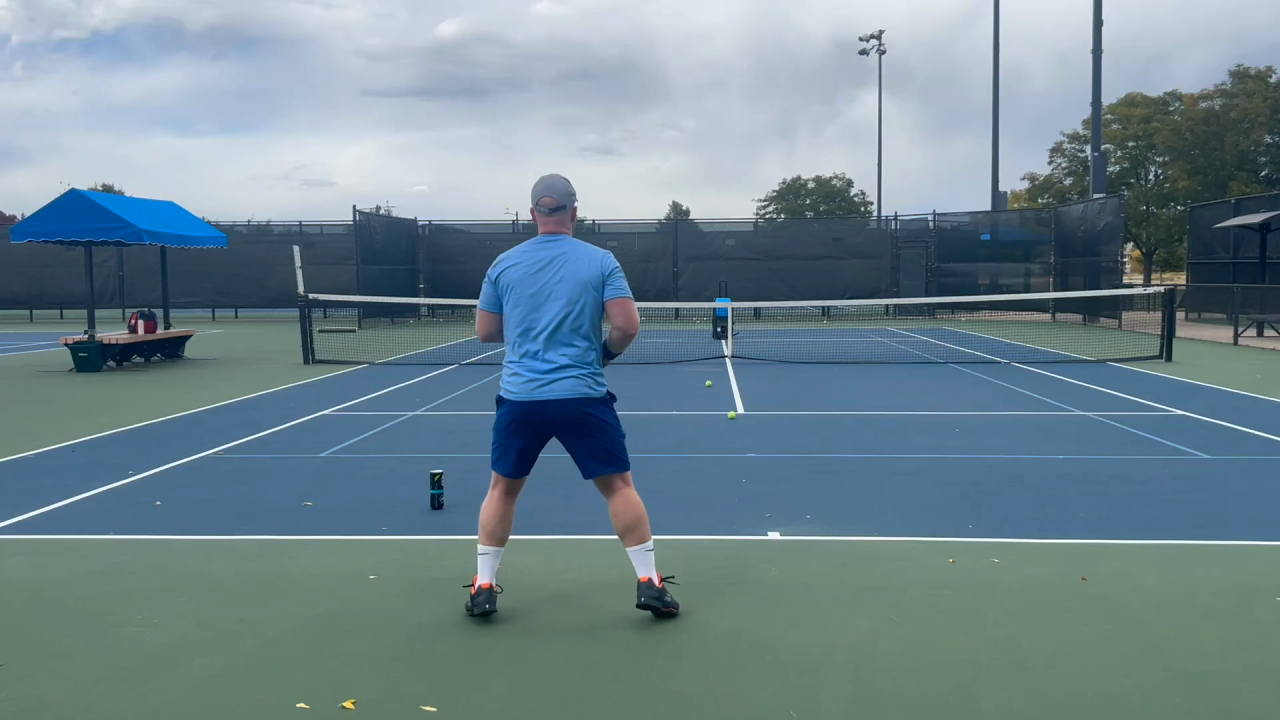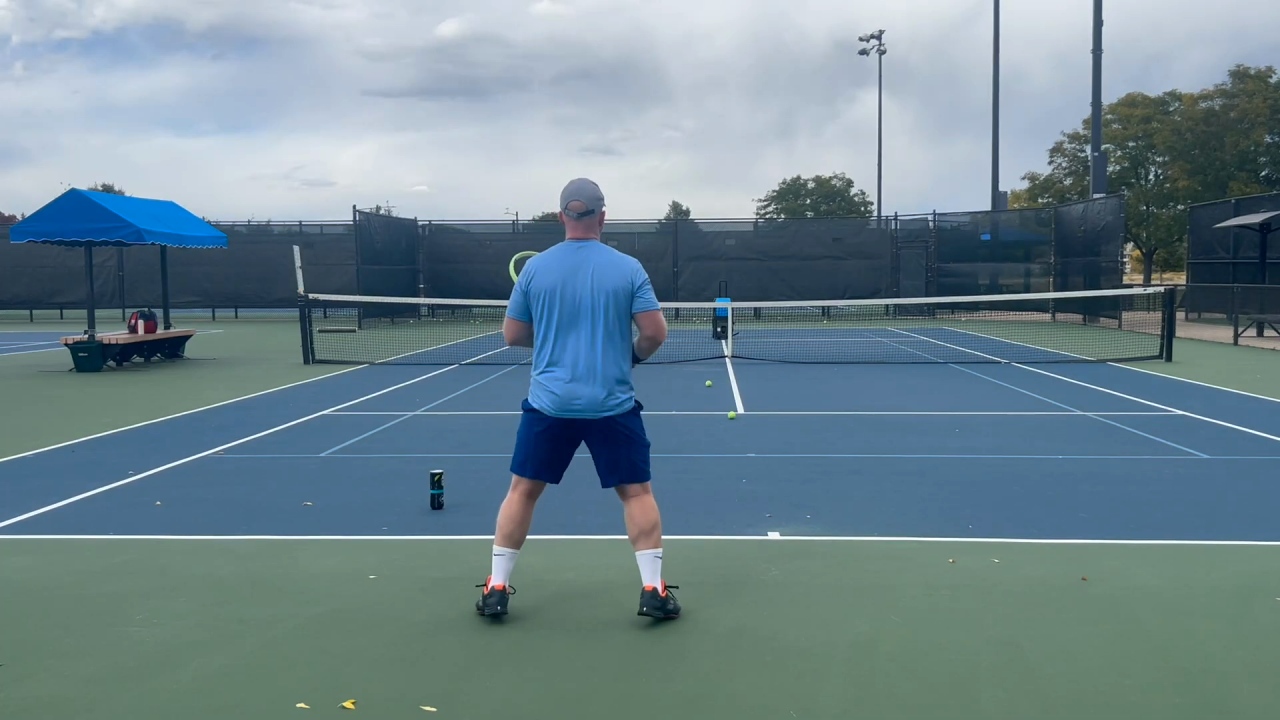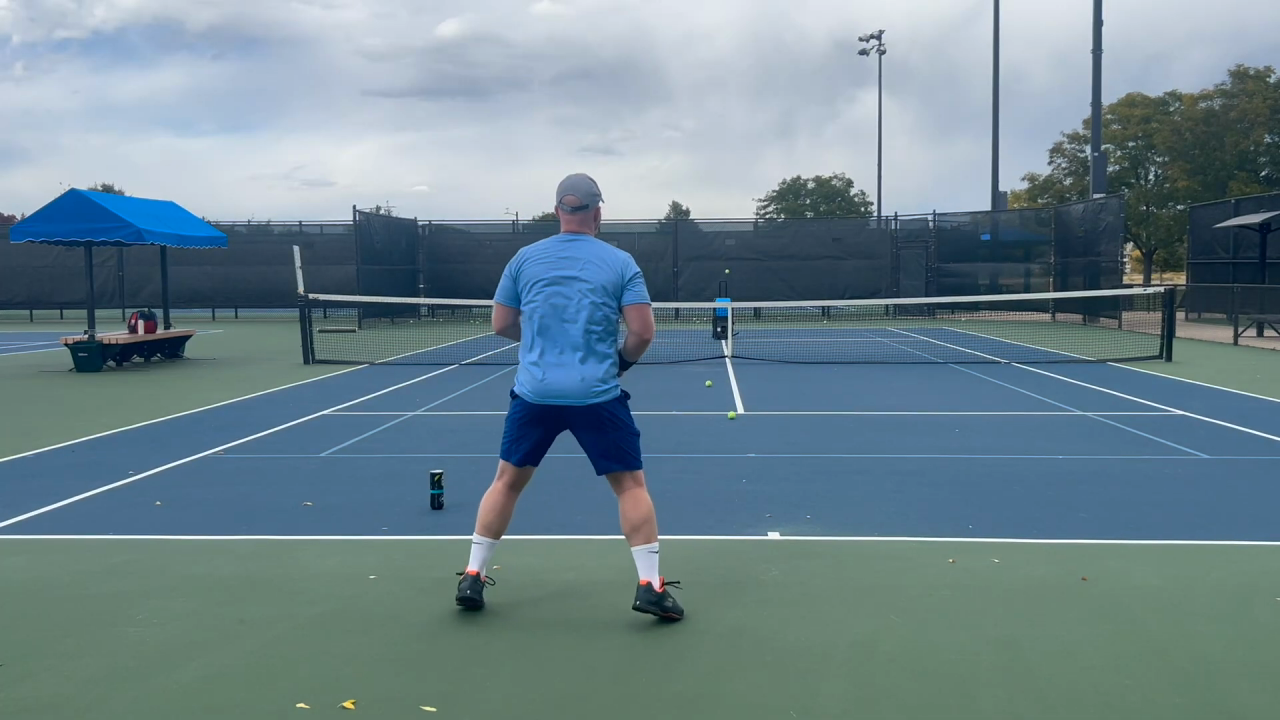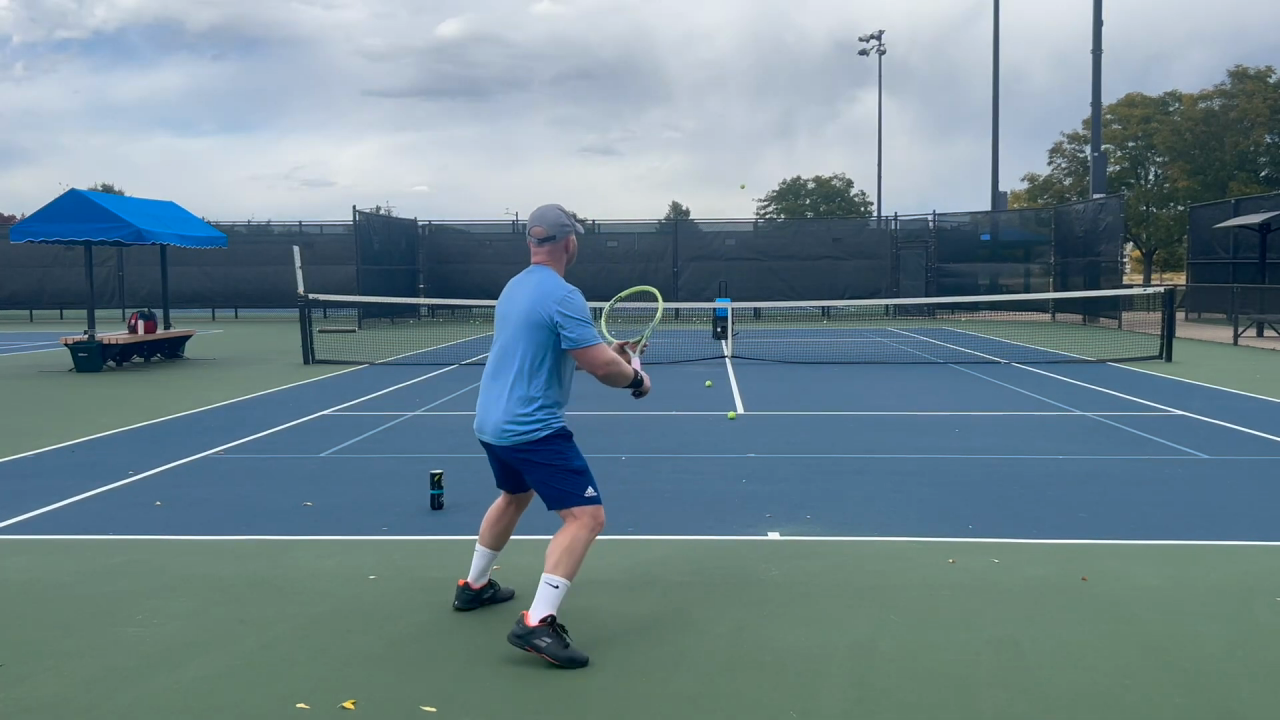
dt=0.5s
person 1, frame 1
left shoulder: (504, 264)
right shoulder: (600, 260)
left elbow: (485, 332)
right elbow: (627, 326)
right wrist: (607, 351)
left hip: (520, 396)
right hip: (582, 395)
left knee: (502, 488)
right knee: (618, 485)
left ankle: (484, 588)
right ankle: (649, 583)
person 1, frame 2
left shoulder: (535, 268)
right shoulder: (628, 268)
left elbow: (513, 336)
right elbow: (656, 333)
right wrist: (632, 355)
left hip: (548, 403)
right hip: (611, 406)
left knee: (523, 491)
right knee: (637, 492)
left ankle: (496, 589)
right ankle: (654, 591)
person 1, frame 3
left shoulder: (524, 258)
right shoulder: (621, 262)
left elbow: (501, 325)
right elbow: (643, 332)
right wrist: (623, 361)
left hip: (534, 392)
right hip: (597, 395)
left knee: (508, 480)
right knee: (630, 484)
left ankle: (473, 577)
right ankle: (651, 586)
person 1, frame 4
left shoulder: (515, 288)
right shoulder: (562, 295)
right elbow: (600, 366)
left wrist: (606, 354)
right wrist: (636, 379)
left hip: (492, 424)
right hip: (533, 430)
left knee: (514, 498)
right knee: (585, 518)
left ankle: (474, 585)
right ankle: (537, 624)
